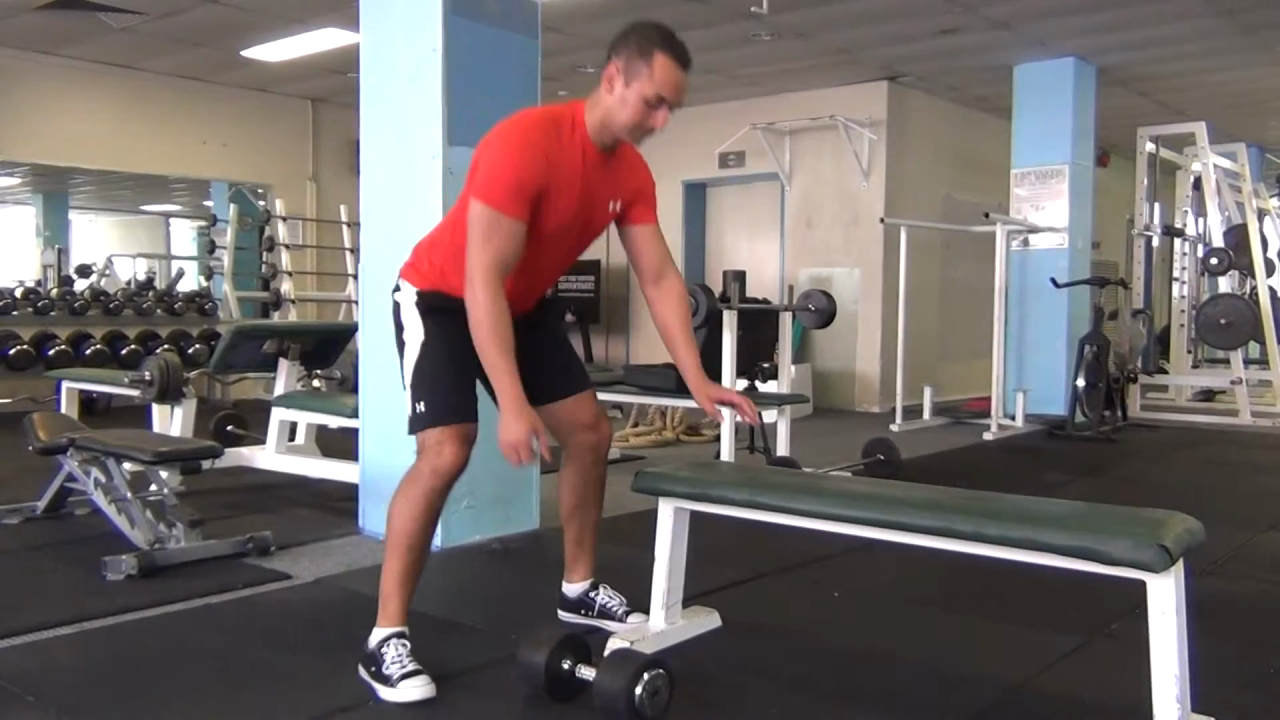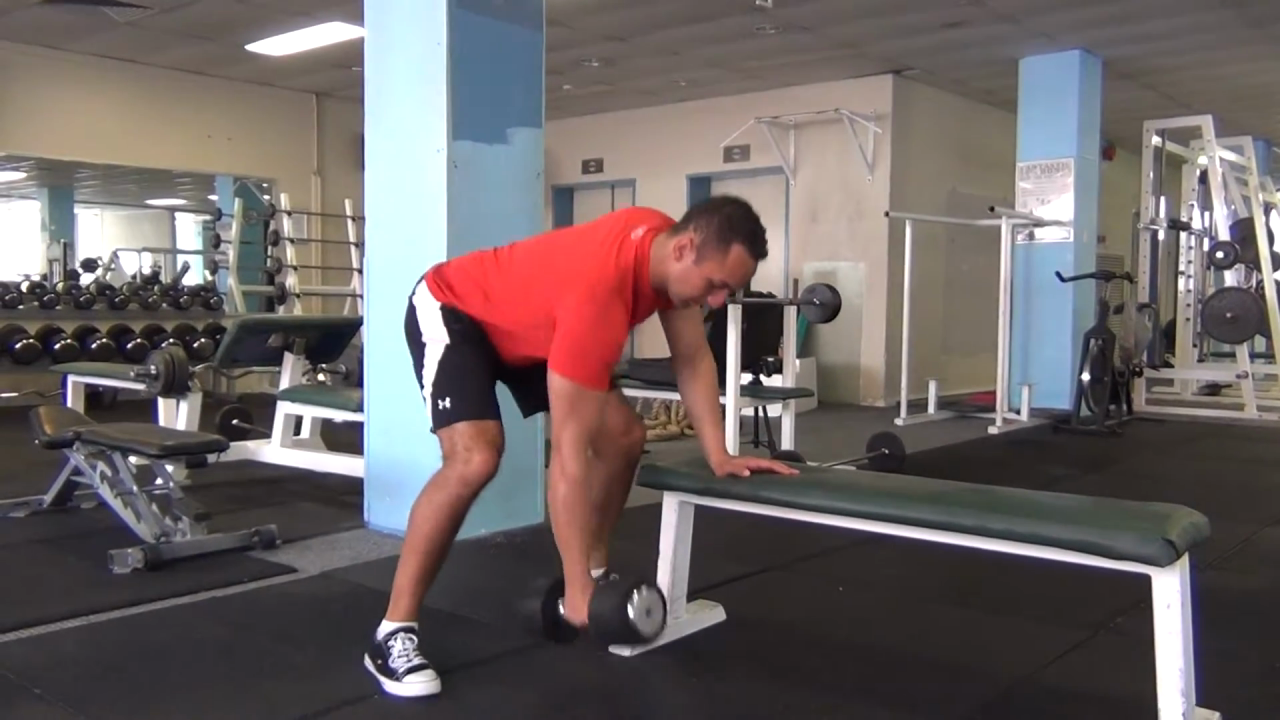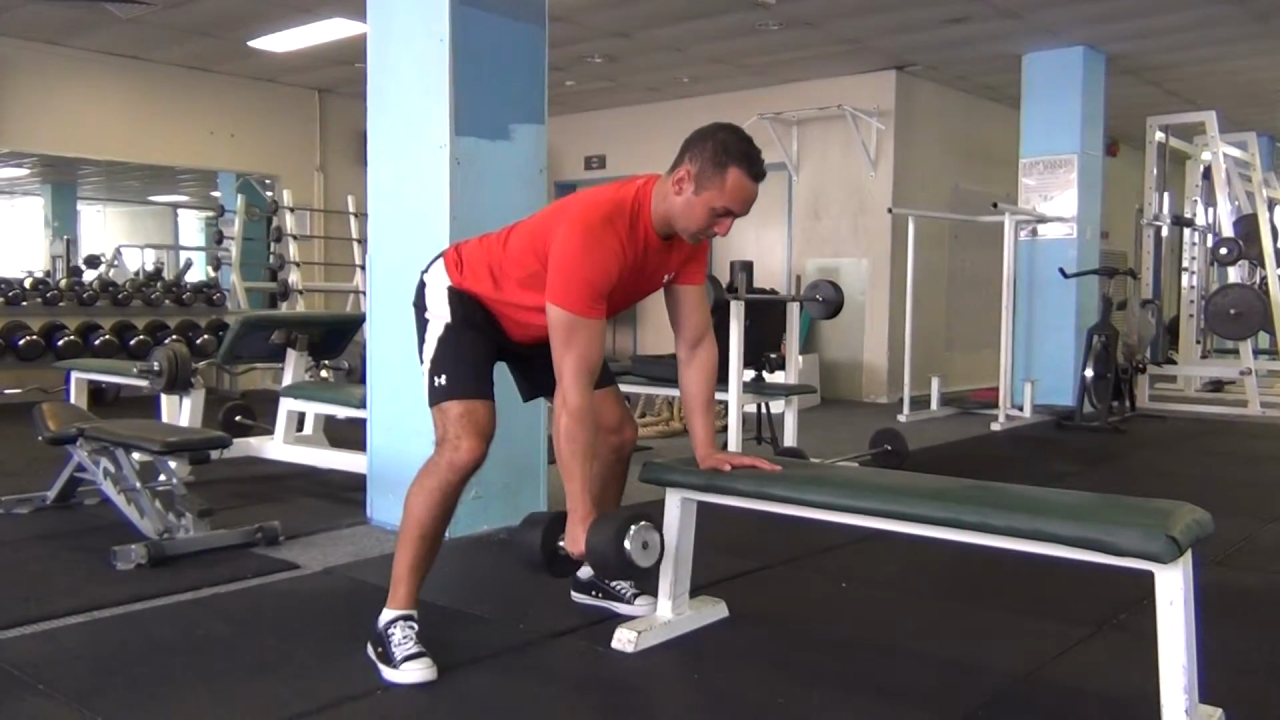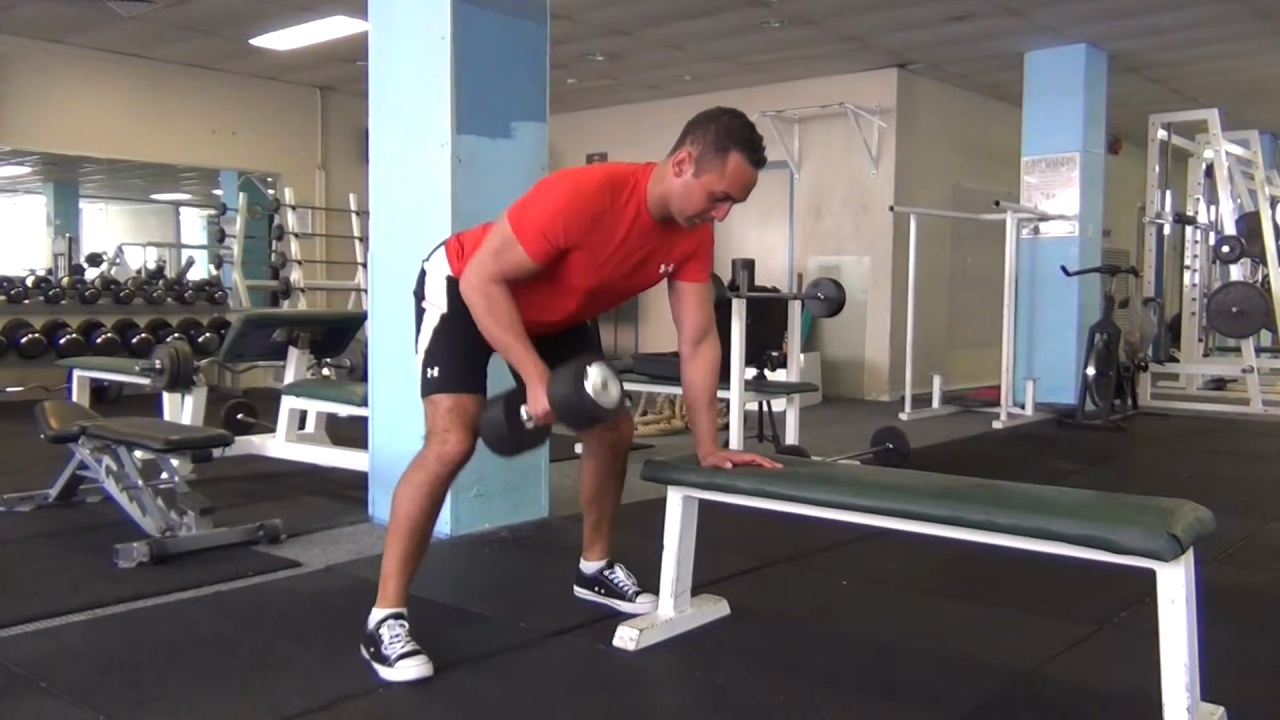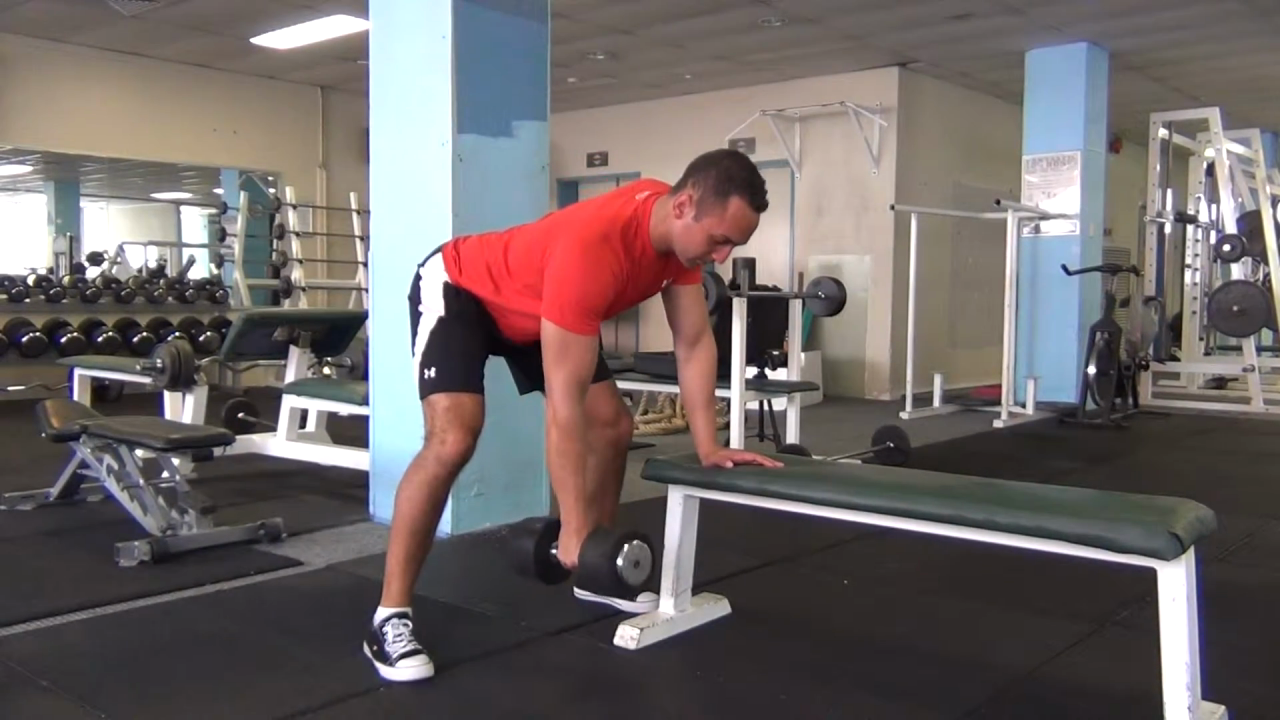
dt=1s
person 1, frame 1
left shoulder: (630, 173)
right shoulder: (525, 141)
left elbow: (660, 278)
right elbow: (481, 280)
left wrist: (698, 382)
right wrist: (511, 404)
left hip: (521, 302)
right hip: (440, 299)
left knee: (589, 431)
right knee: (446, 453)
left ankle: (581, 592)
right ankle: (386, 634)
person 1, frame 2
left shoulder: (673, 254)
right shoulder: (598, 294)
left elbow: (694, 360)
right elbow: (569, 453)
left wrist: (720, 458)
right wrist: (572, 585)
left hip: (530, 326)
right hip: (453, 310)
left knee: (624, 436)
right knee: (475, 461)
left ankle: (593, 572)
right ankle: (393, 632)
person 1, frame 3
left shoulder: (688, 235)
right shoulder: (594, 231)
left elbow: (695, 343)
right elbow: (573, 389)
left wrist: (706, 448)
right wrist: (578, 517)
left hip: (542, 318)
right hip: (462, 296)
left knee: (618, 434)
right knee: (465, 446)
left ankle: (591, 575)
right ankle: (395, 618)
person 1, frame 4
left shoulder: (693, 232)
right shoulder: (581, 196)
left elbow: (698, 339)
right elbow: (482, 279)
left wrist: (707, 445)
right wrist: (536, 380)
left hip: (553, 313)
right hip: (464, 289)
left knee: (613, 430)
right knee: (452, 442)
left ankle: (595, 568)
right ankle: (386, 617)
person 1, frame 5
left shoulder: (684, 232)
right shoulder: (592, 246)
left elbow: (694, 342)
right elbow: (562, 402)
left wrist: (708, 446)
right wrist: (574, 529)
left hip: (537, 309)
right hip: (458, 291)
left knee: (613, 428)
right knee: (453, 441)
right ankle: (390, 616)
